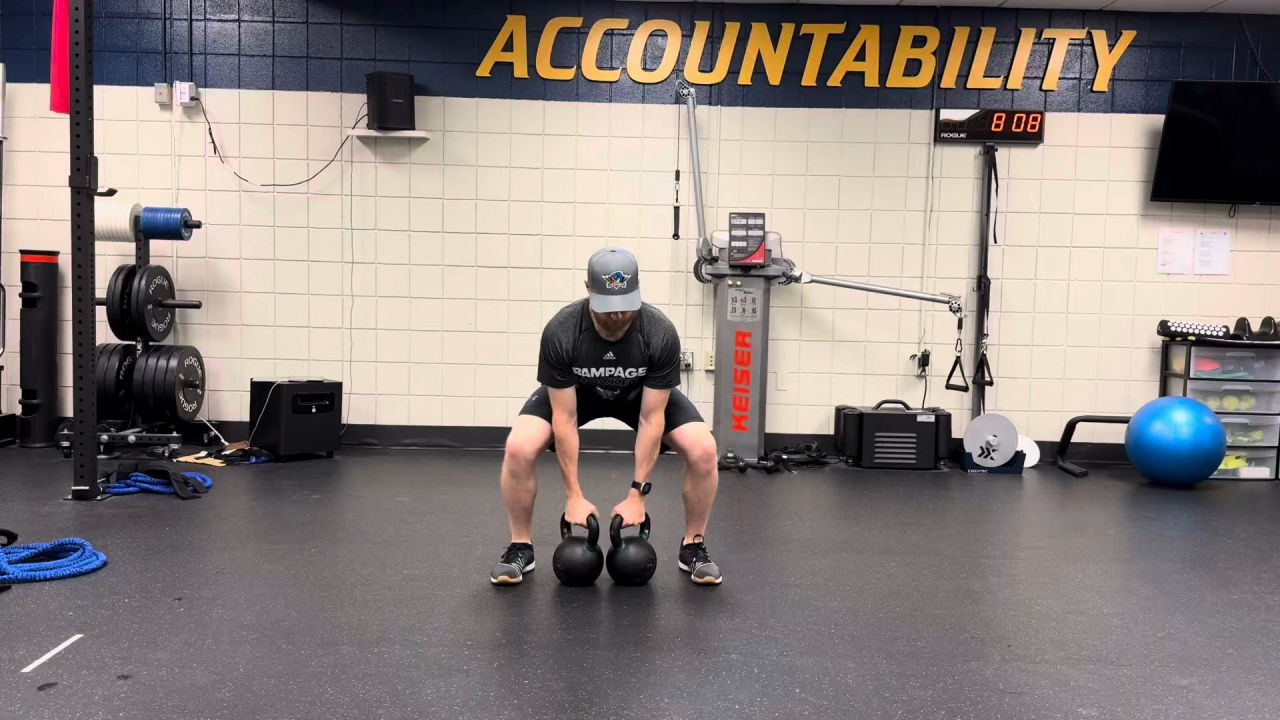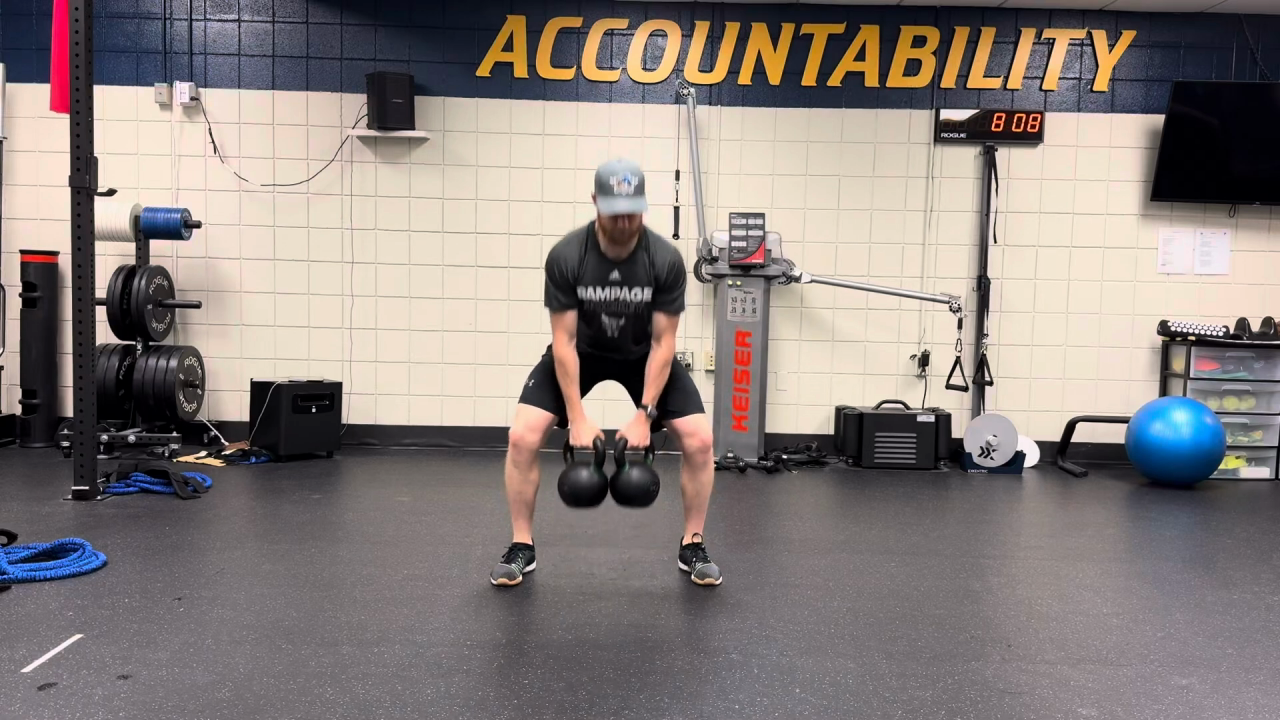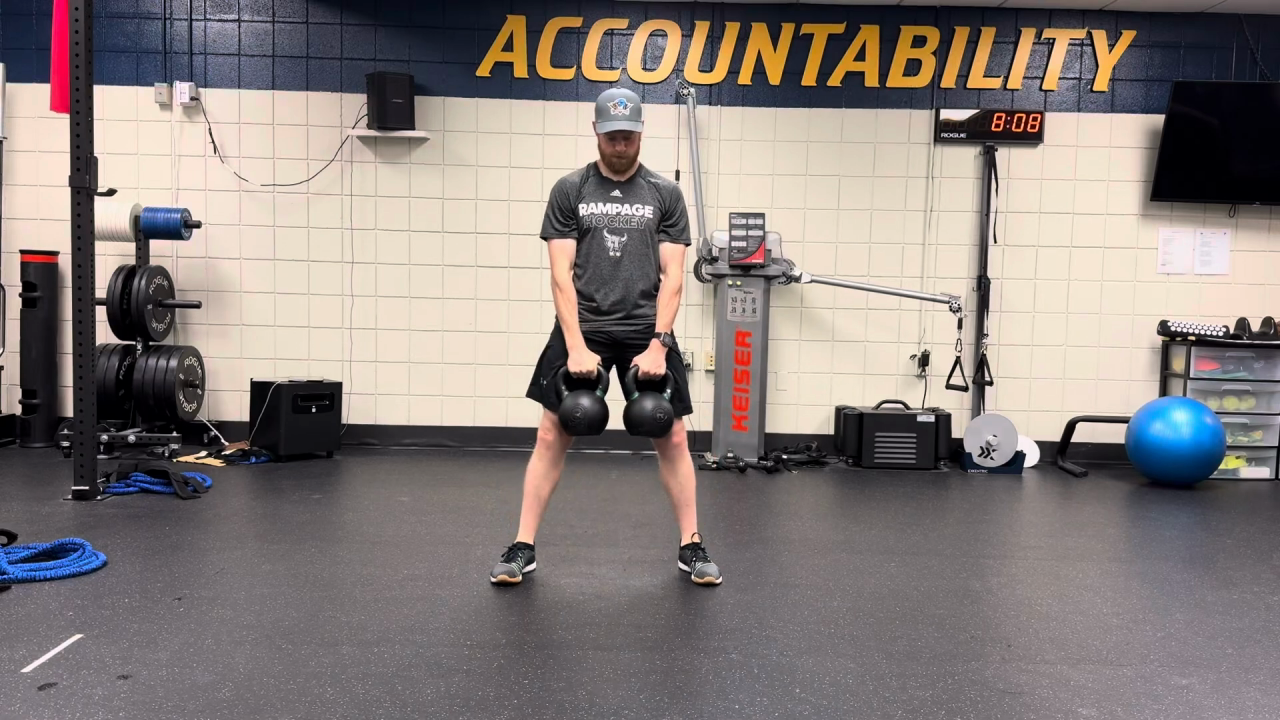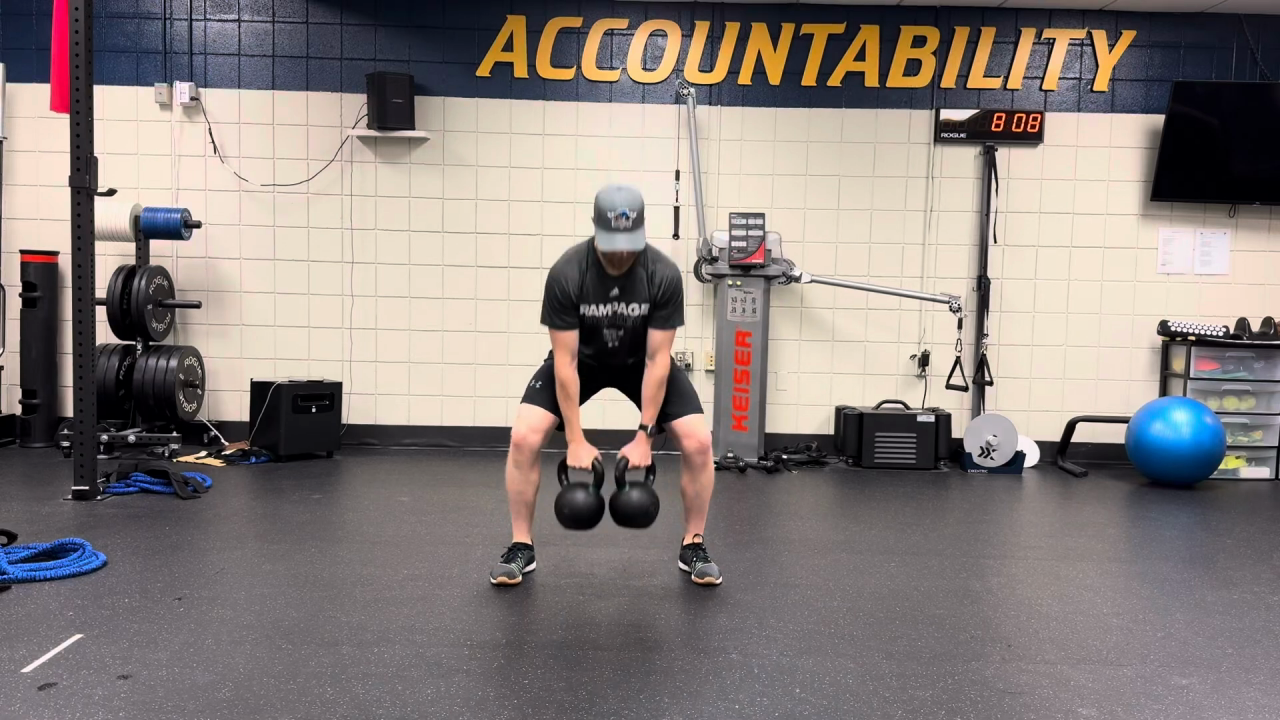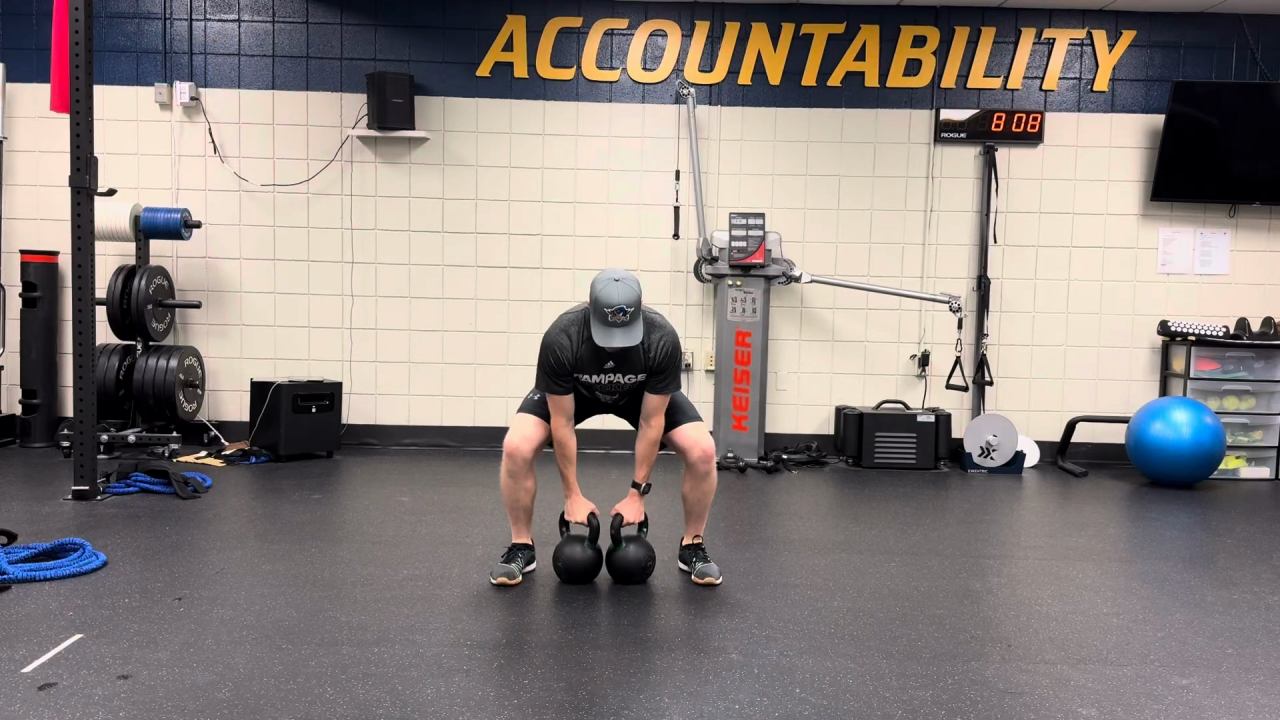
dt=0.7s
person 1, frame 1
left shoulder: (661, 334)
right shoulder: (560, 332)
left elbow: (651, 418)
right elbow: (564, 419)
left wrist: (637, 495)
right wrist: (574, 497)
left hip: (643, 393)
right hip: (574, 393)
left knee: (703, 449)
right knee: (519, 448)
left ankle: (693, 546)
right ankle: (520, 547)
person 1, frame 2
left shoulder: (666, 259)
right shoulder: (566, 255)
left elbow: (663, 344)
right elbow: (564, 341)
left wrist: (643, 416)
right wrist: (577, 419)
left hip: (642, 351)
right hip: (582, 349)
left knee: (699, 439)
right knee: (523, 437)
left ankle: (692, 546)
right ankle: (521, 547)
person 1, frame 3
left shoulder: (665, 194)
right shoulder: (569, 190)
left elbow: (672, 276)
right elbow: (562, 273)
left wrist: (659, 342)
right wrist: (576, 344)
left hip: (646, 333)
right hip: (583, 331)
left knee: (672, 439)
right knee: (551, 438)
left ankle: (691, 545)
right ankle: (522, 546)
person 1, frame 4
left shoulder: (665, 275)
right shoulder: (566, 274)
left elbow: (658, 359)
right elbow: (565, 361)
left wrist: (644, 436)
right wrist: (575, 441)
left hip: (641, 363)
right hip: (582, 359)
left knee: (698, 441)
right knee: (525, 437)
left ankle: (693, 546)
right ankle: (521, 547)
person 1, frame 5
left shoulder: (663, 339)
right shoulder: (561, 339)
left elbow: (652, 421)
right elbow: (562, 422)
left wrist: (637, 494)
right wrist: (573, 496)
left hip: (643, 392)
right hip: (574, 390)
left knee: (702, 451)
right knee: (516, 448)
left ankle: (692, 546)
right ankle: (521, 547)
